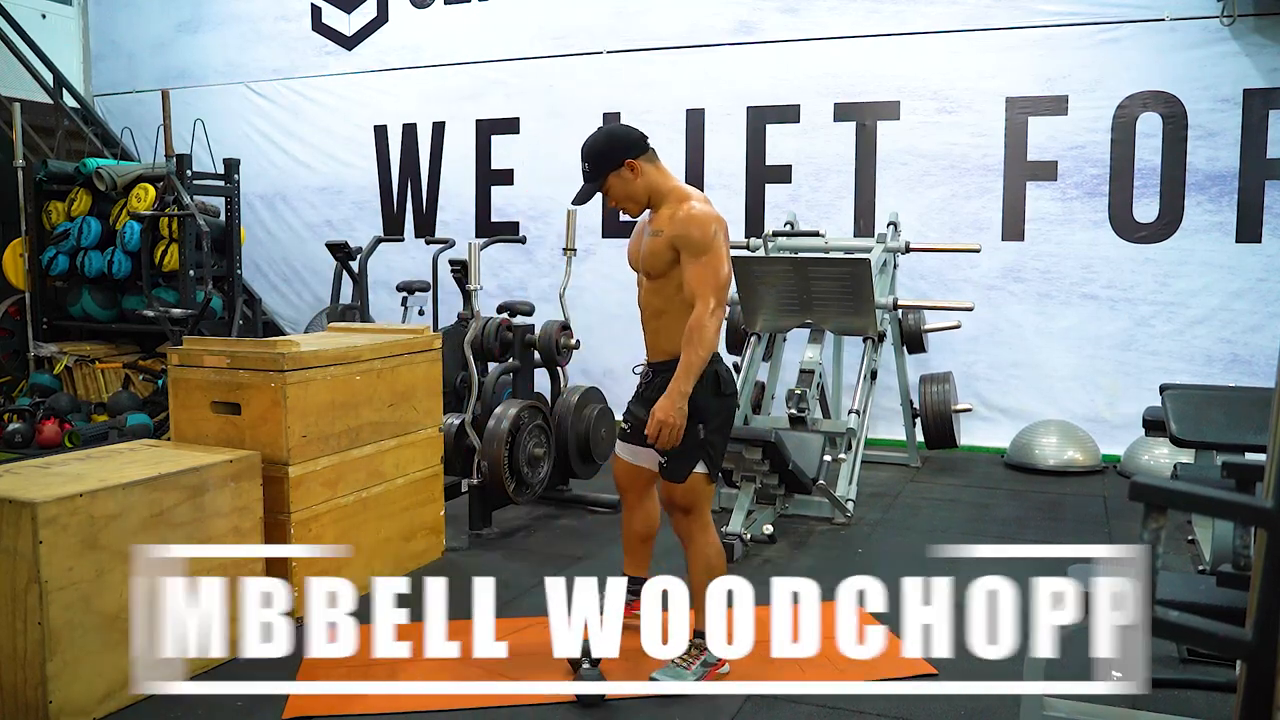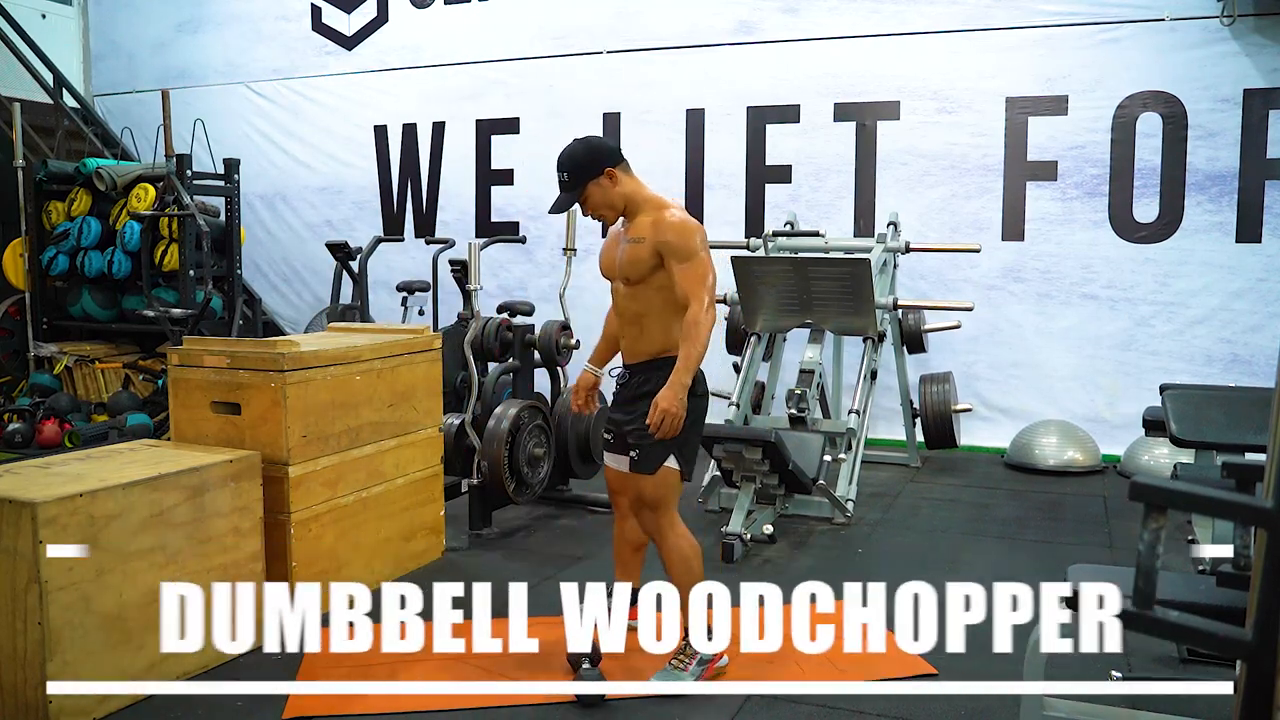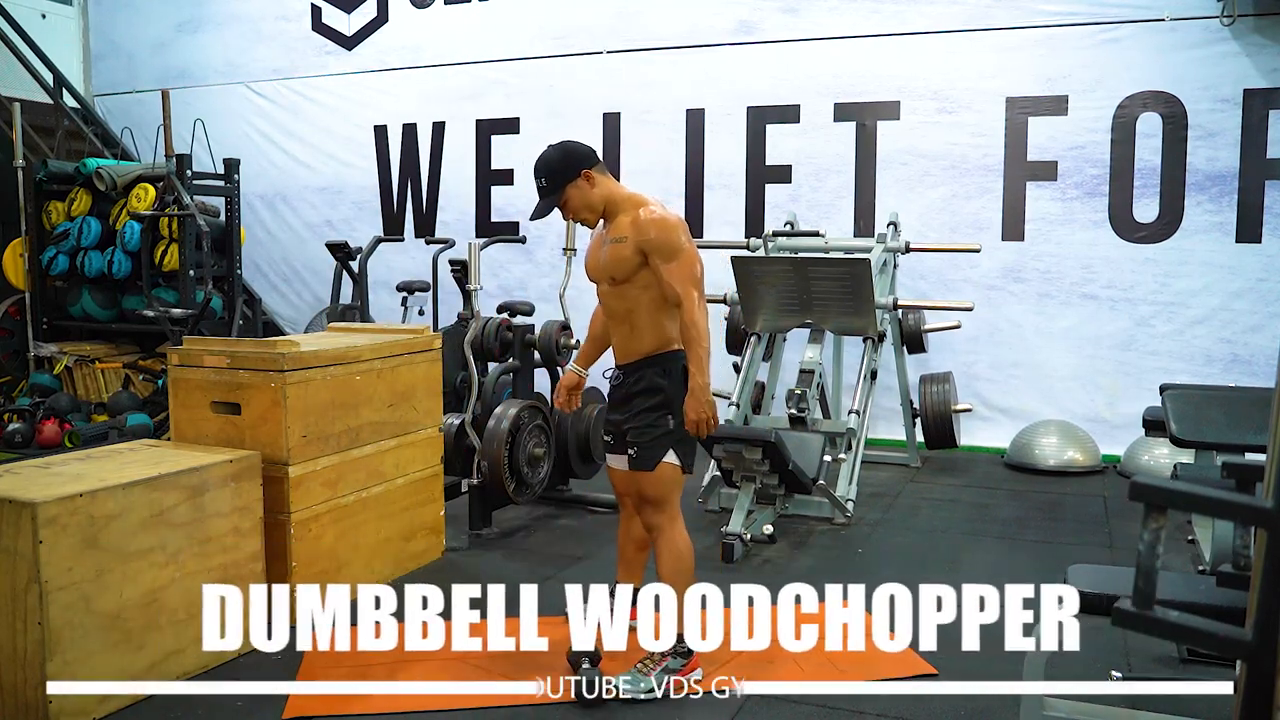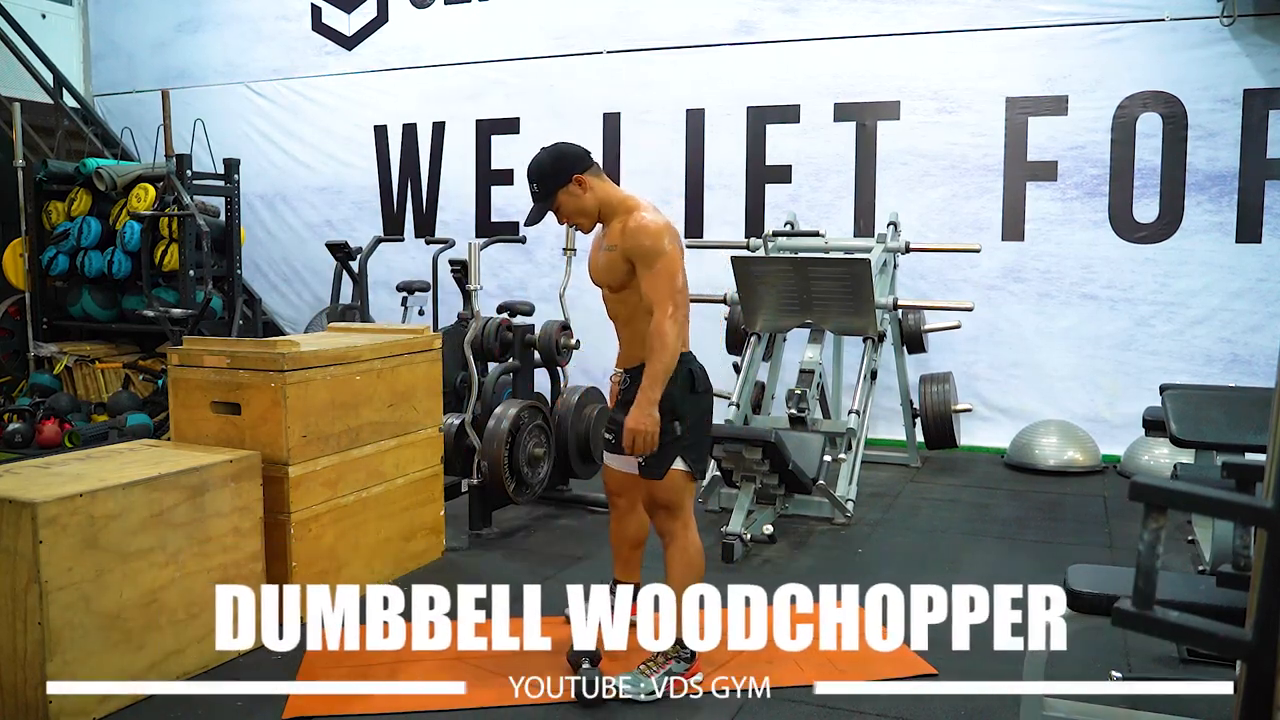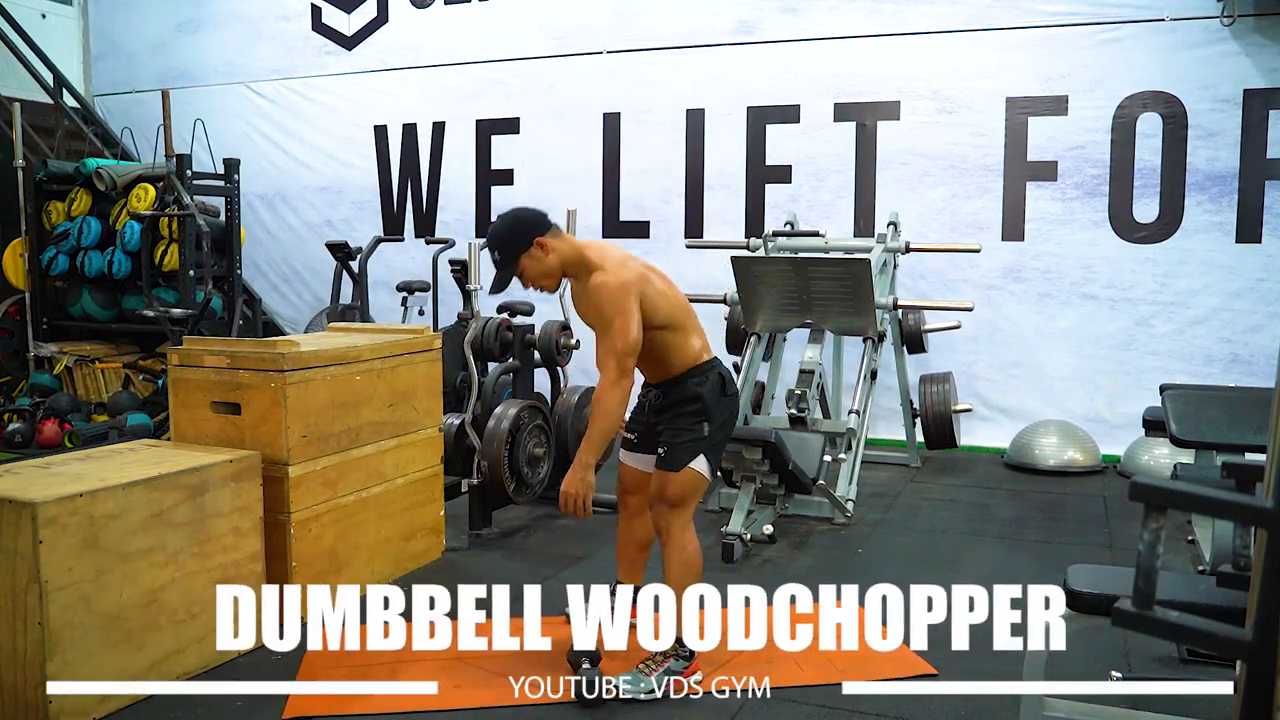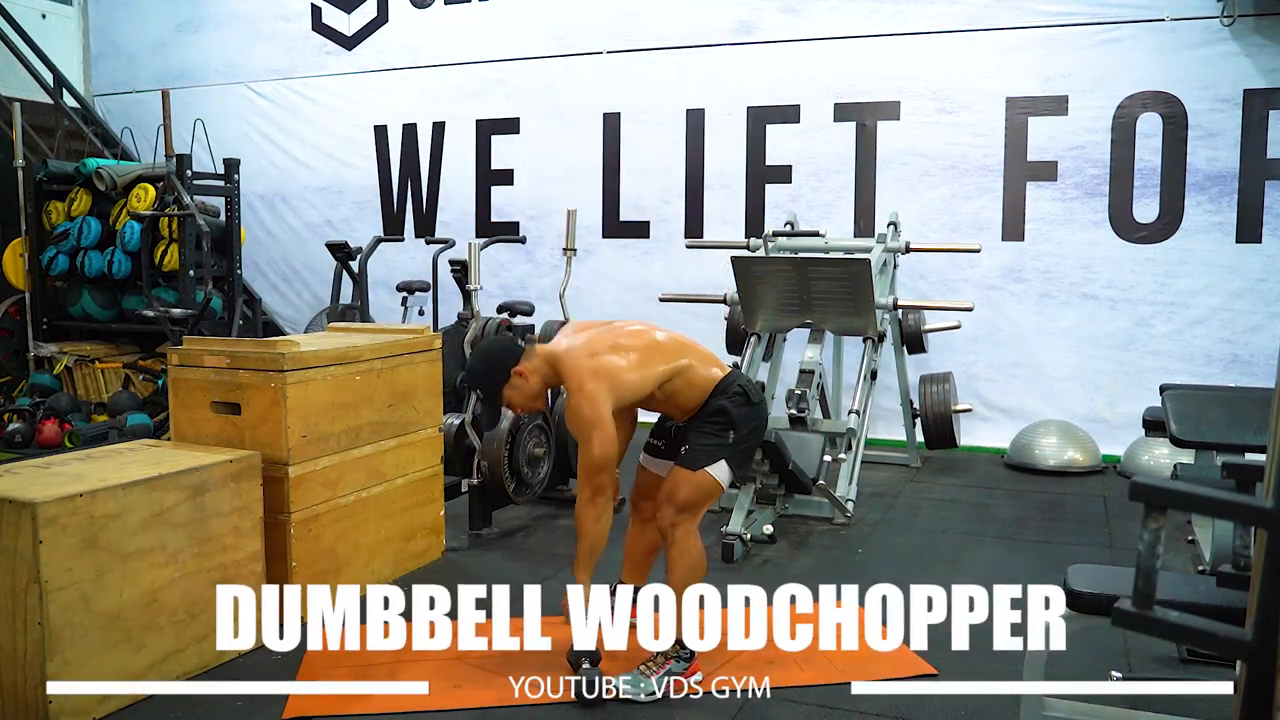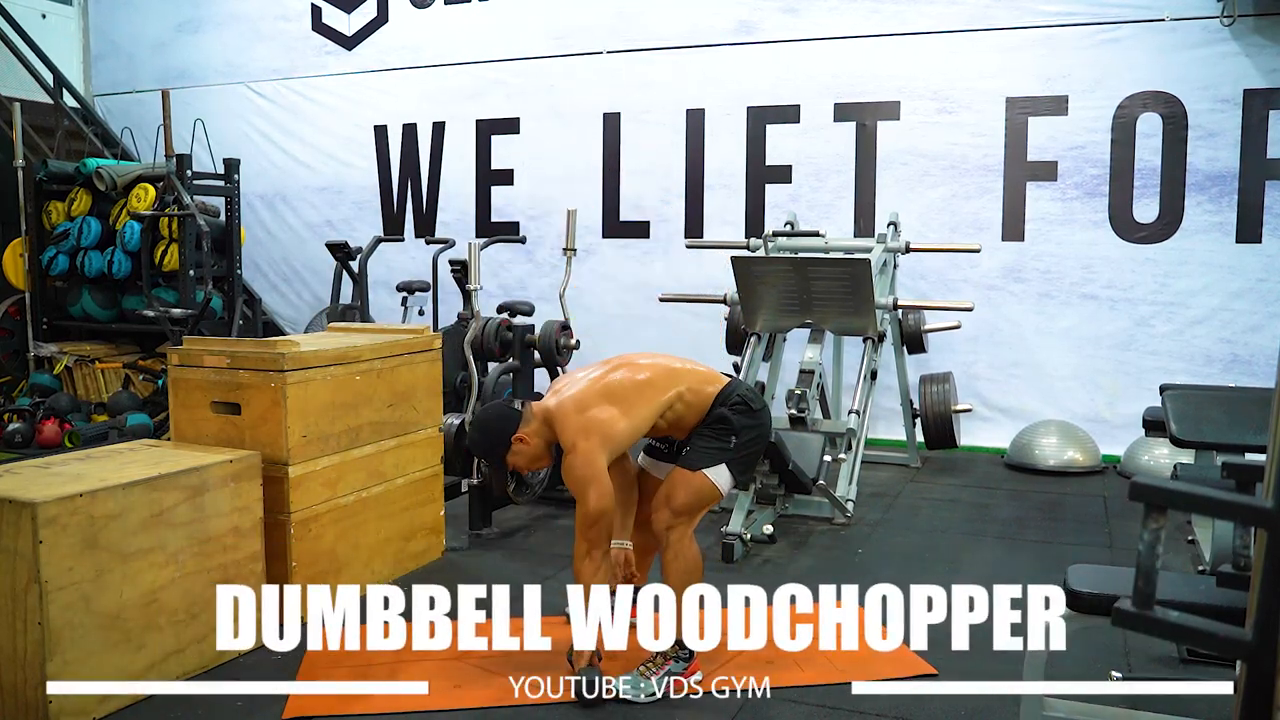
dt=0.3s
person 1, frame 1
left shoulder: (696, 218)
right shoulder: (648, 220)
left elbow: (708, 311)
left wrist: (678, 394)
left hip: (693, 386)
right hip: (658, 378)
left knee: (688, 513)
right knee: (631, 484)
left ankle: (710, 647)
right ankle: (630, 589)
person 1, frame 2
left shoulder: (674, 225)
right shoulder: (617, 232)
left elbow: (700, 309)
left wrist: (677, 387)
right wrist: (593, 365)
left hip: (667, 384)
right hip: (630, 380)
left knee: (656, 511)
right knee: (623, 498)
left ankle: (703, 644)
right ankle: (624, 602)
person 1, frame 3
left shoulder: (654, 223)
right shoulder: (602, 233)
left elbow: (691, 305)
left wrist: (699, 386)
right wrist: (579, 365)
left hip: (662, 381)
right hip: (624, 379)
left knee: (658, 510)
right knee: (628, 498)
left ankle: (679, 652)
right ankle: (627, 601)
person 1, frame 4
left shoulder: (645, 228)
right shoulder: (606, 232)
left elbow: (667, 318)
left wrist: (648, 403)
left hip: (669, 387)
right hip: (637, 380)
left knee: (670, 514)
right knee: (622, 496)
left ankle: (681, 654)
person 1, frame 5
left shoulder: (609, 280)
right shoulder: (584, 267)
left elbow: (614, 382)
left wrist: (582, 466)
left hip: (701, 393)
right hip: (660, 390)
left knee: (672, 510)
right knee: (633, 497)
left ankle: (680, 657)
right ankle: (624, 609)
person 1, frame 6
left shoulder: (585, 390)
right shoulder: (566, 342)
left elbow: (594, 496)
left wrist: (581, 586)
right wrist: (610, 470)
left hip: (732, 405)
right hip: (691, 405)
left knee: (675, 515)
right knee: (644, 500)
left ankle: (681, 655)
person 1, frame 7
left shoulder: (581, 448)
right shoulder: (559, 397)
left elbow: (591, 550)
right wrist: (622, 543)
left hip: (737, 415)
right hip: (695, 411)
left knee: (669, 519)
right knee: (643, 504)
left ankle: (680, 656)
